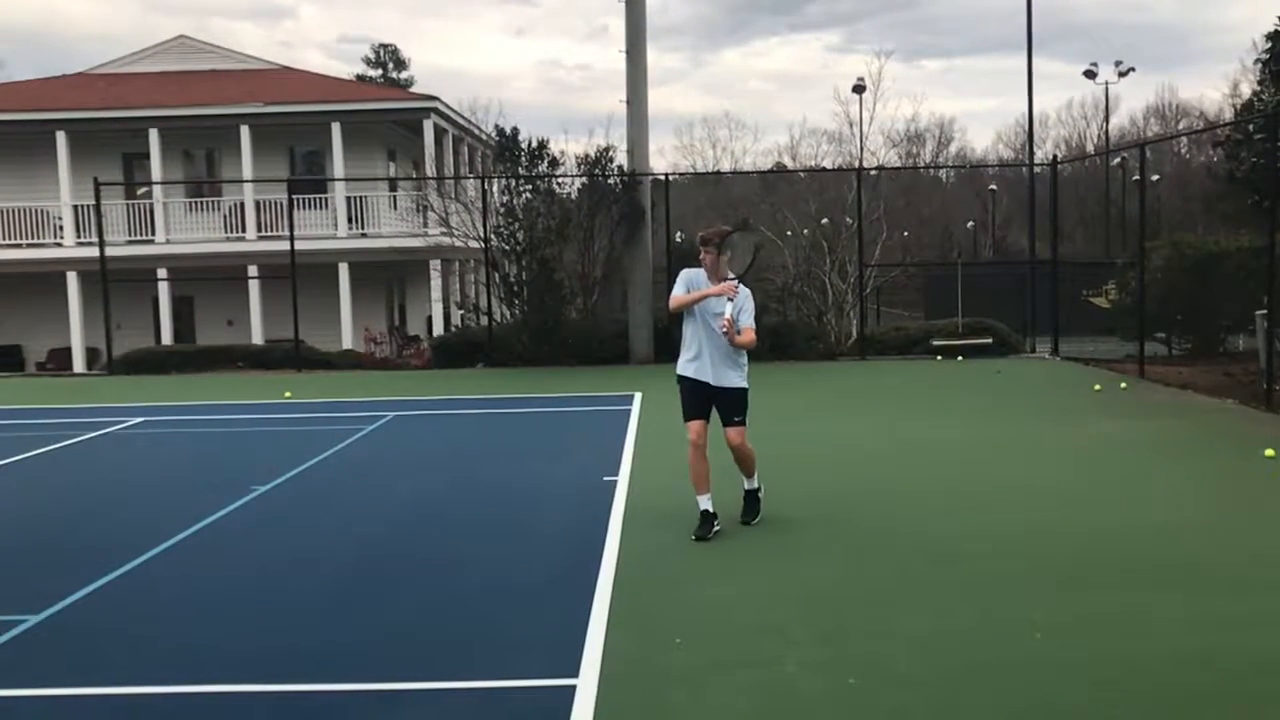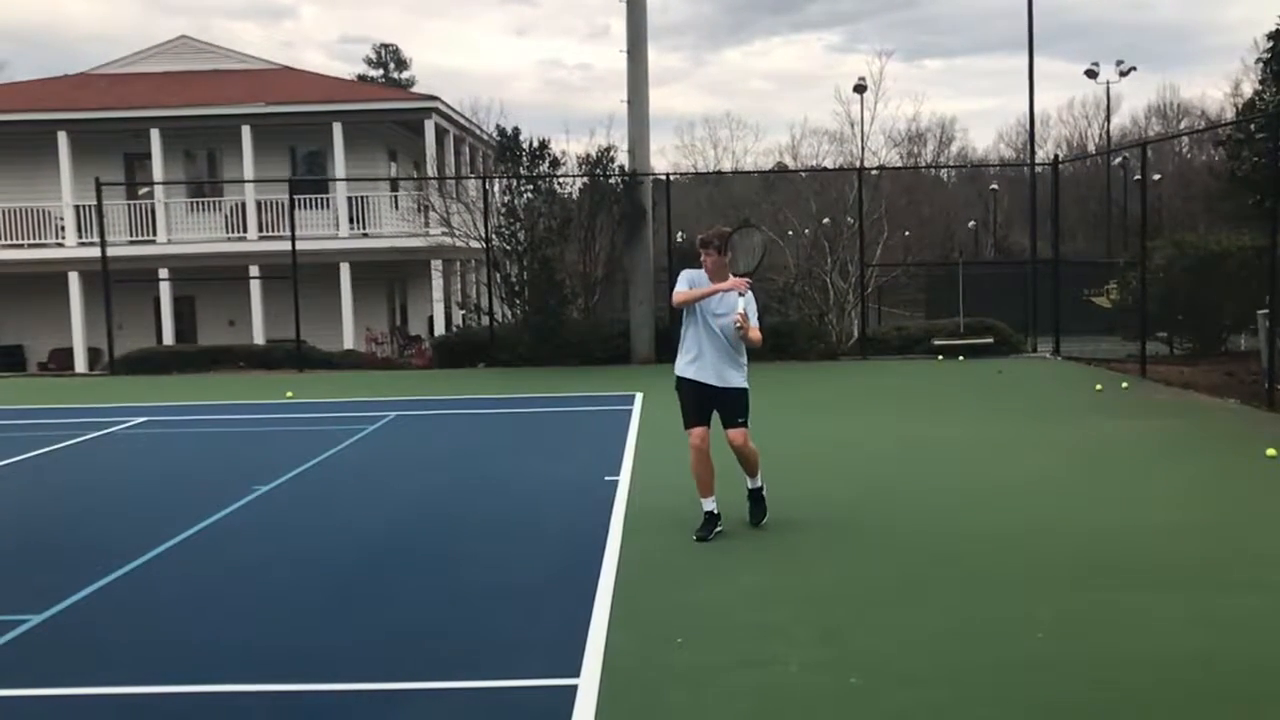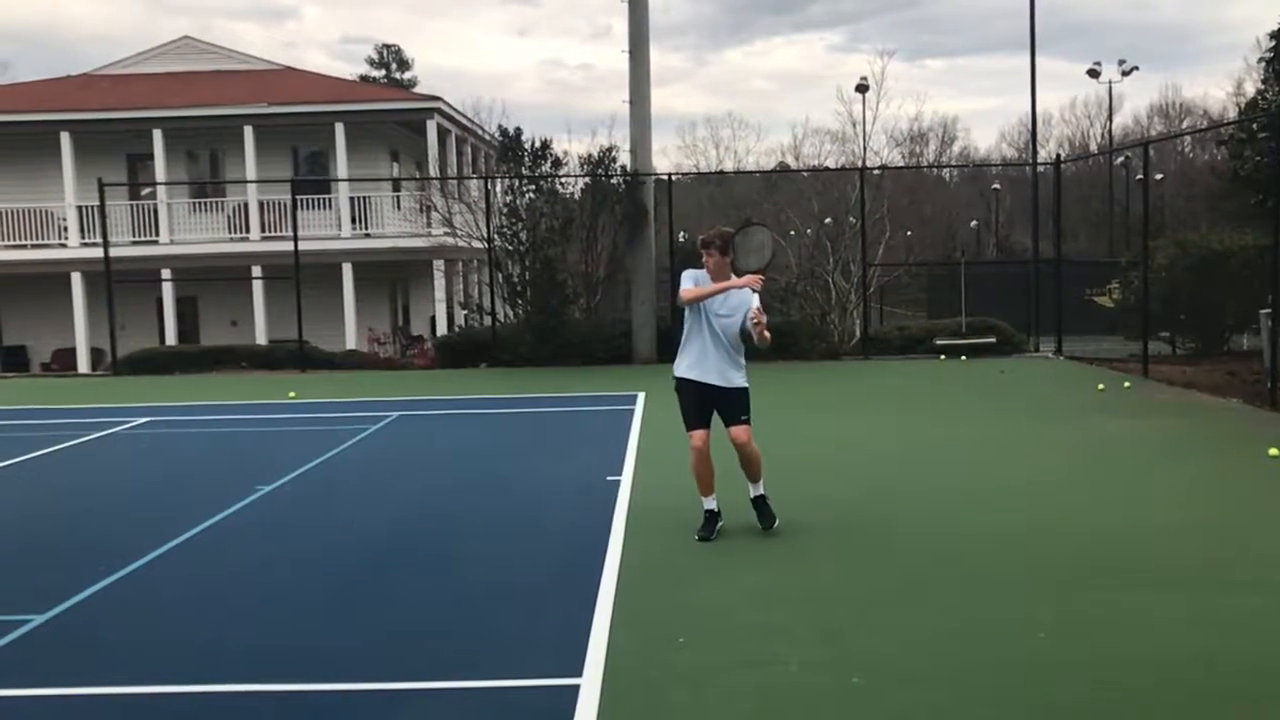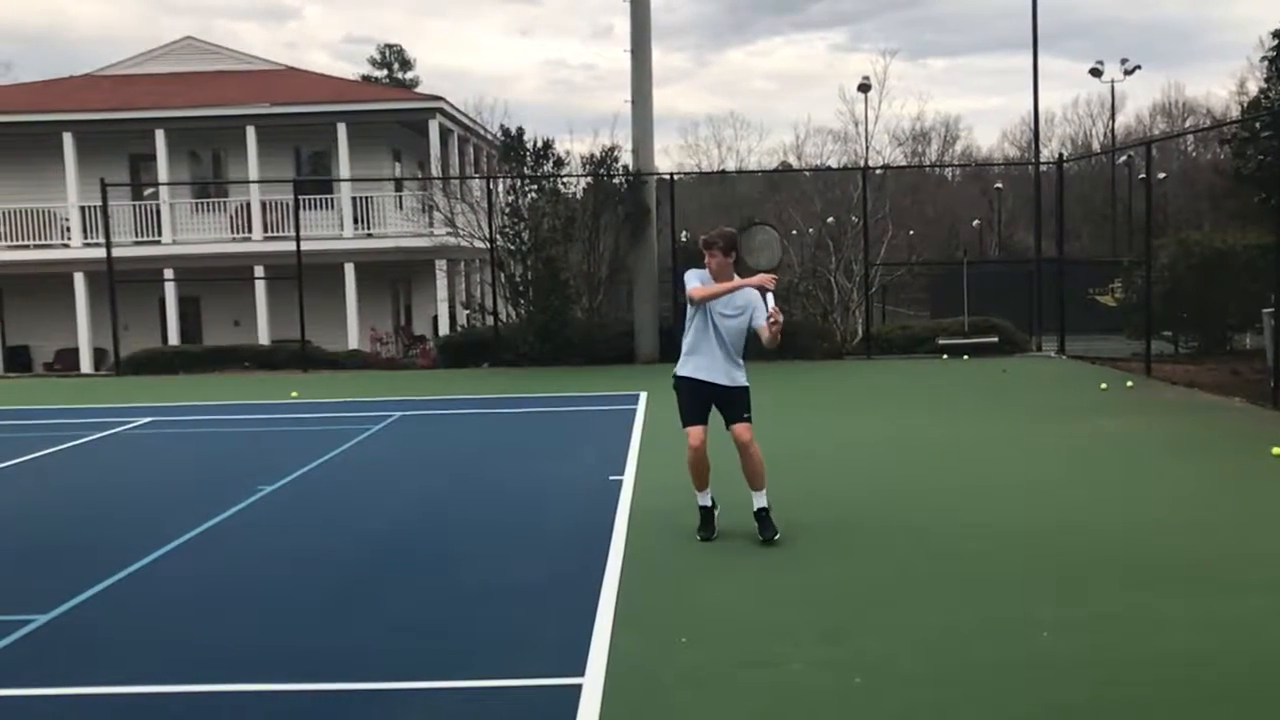
dt=0.4s
person 1, frame 1
left shoulder: (742, 294)
right shoulder: (689, 277)
left elbow: (751, 339)
right elbow: (674, 305)
left wrist: (735, 339)
right wrist: (711, 291)
left hip: (730, 377)
right hip: (693, 374)
left knee: (737, 441)
right knee: (696, 439)
left ankle: (752, 489)
right ankle: (707, 513)
person 1, frame 2
left shoulder: (743, 294)
right shoulder: (690, 278)
left elbow: (756, 340)
right elbow: (677, 300)
left wrist: (748, 334)
right wrist: (720, 286)
left hip: (731, 379)
right hip: (692, 376)
left knee: (739, 441)
right knee: (698, 442)
left ankle: (755, 487)
right ankle: (711, 514)
person 1, frame 3
left shoulder: (746, 295)
right shoulder: (691, 277)
left elbow: (761, 342)
right elbow: (685, 297)
left wrist: (761, 332)
right wrist: (732, 283)
left hip: (731, 379)
right hip: (691, 376)
left knee: (742, 439)
right knee: (699, 444)
left ankle: (758, 496)
right ankle: (711, 512)
person 1, frame 4
left shoulder: (751, 296)
right shoulder: (694, 277)
left elbow: (767, 341)
right elbow: (698, 296)
left wrist: (775, 332)
right wrist: (745, 282)
left hip: (732, 377)
right hip: (692, 375)
left knee: (745, 439)
right knee: (695, 443)
left ankle: (762, 510)
right ankle: (706, 506)
